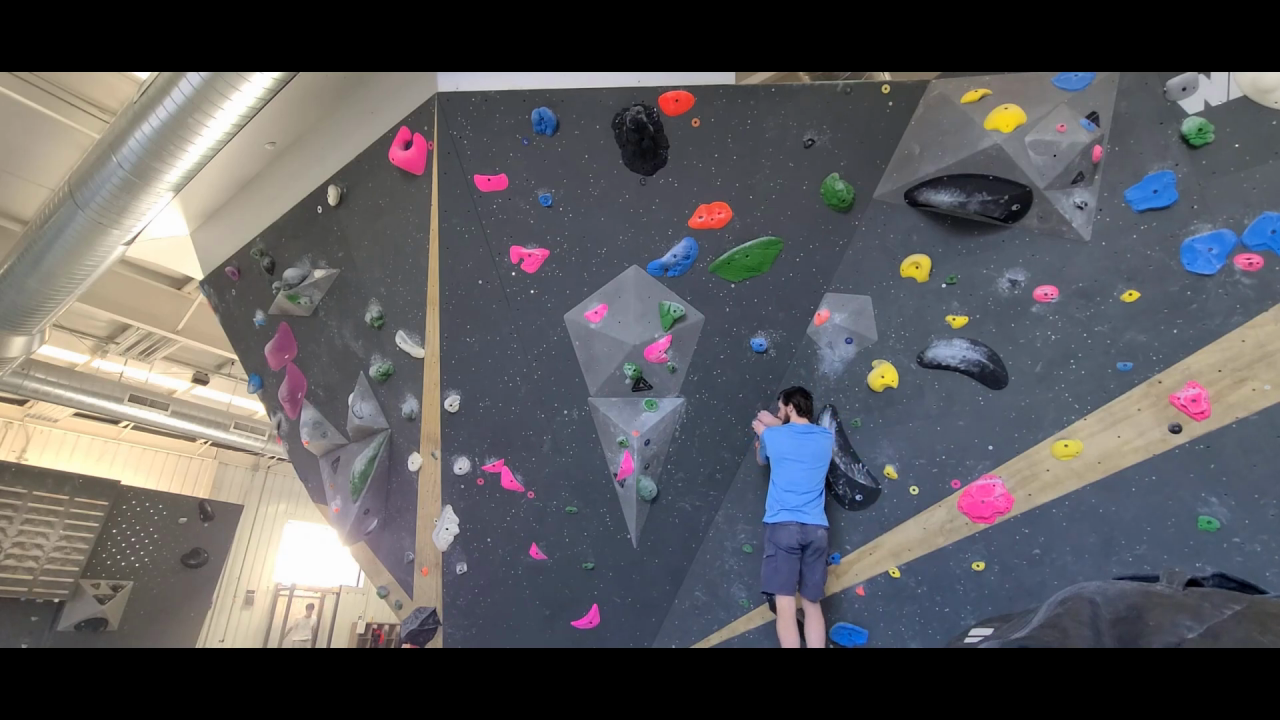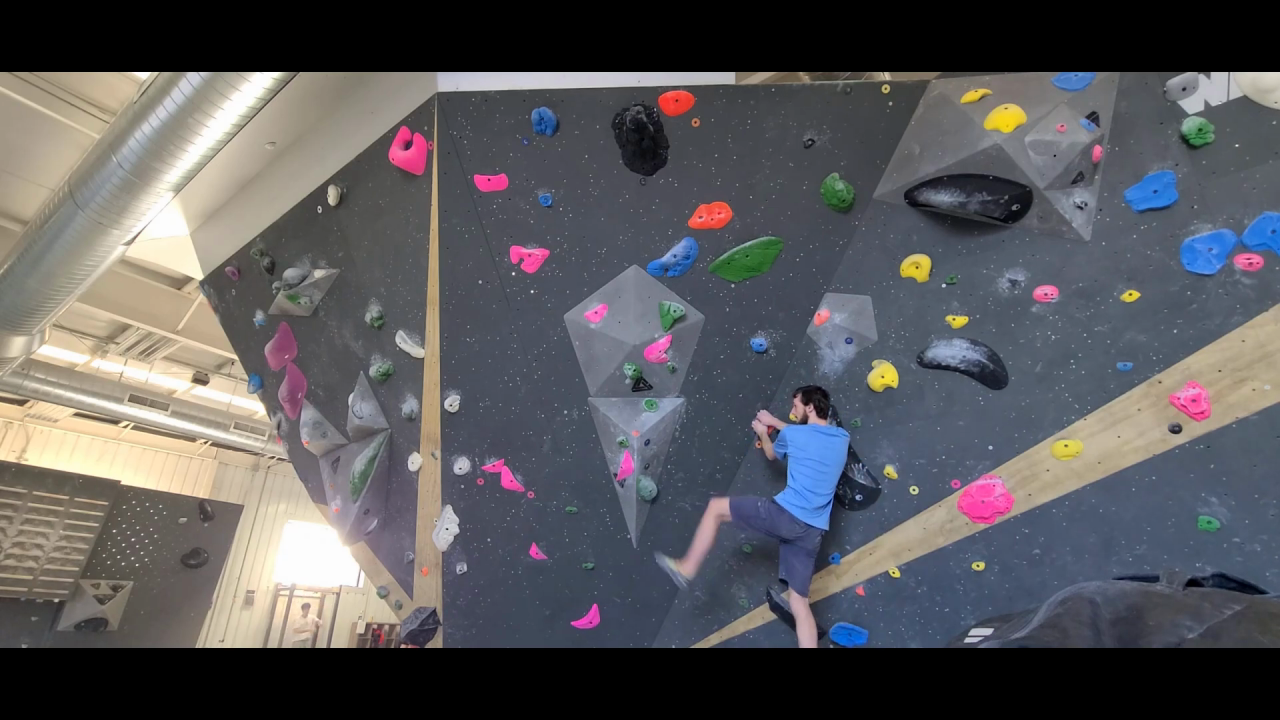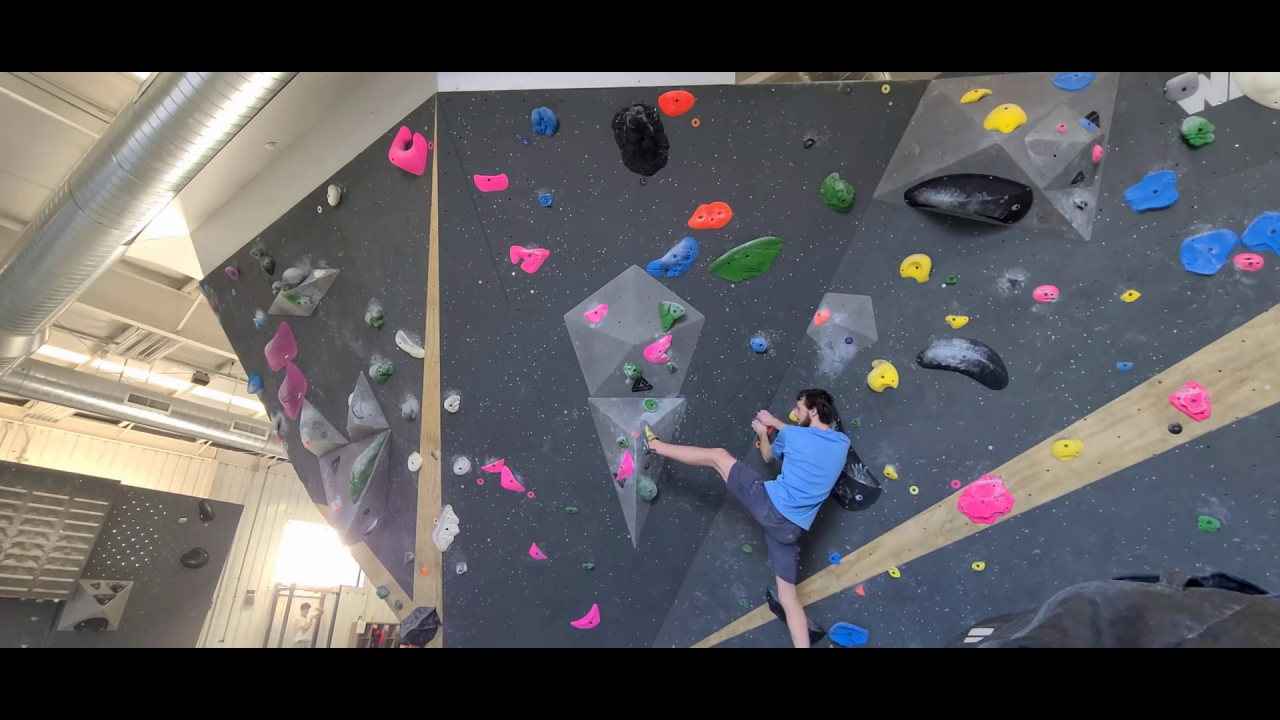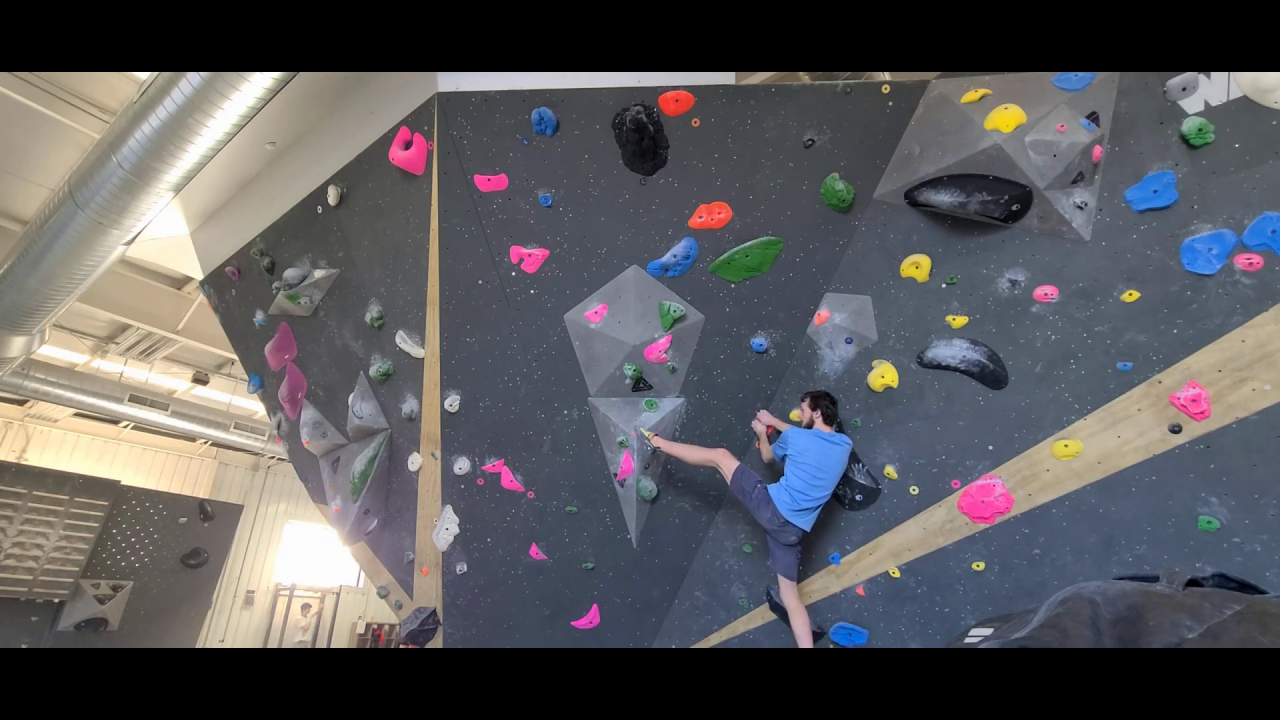
dt=0.4s
person 1, frame 1
left shoulder: (772, 435)
right shoulder: (827, 437)
right wrist: (775, 423)
left hip: (782, 527)
right hip: (816, 530)
left knee: (784, 607)
right knee: (811, 606)
person 1, frame 2
left shoulder: (793, 435)
right shoulder: (842, 438)
left elbow: (771, 454)
left wrist: (762, 434)
right wrist: (776, 424)
left hip: (785, 515)
right hip: (812, 531)
left knee: (716, 507)
right knee: (799, 604)
left ankle: (687, 569)
person 1, frame 3
left shoulder: (791, 435)
right shoulder: (843, 443)
left elbow: (768, 456)
left wrist: (762, 433)
right wrist: (774, 423)
left hip: (769, 505)
right hip: (790, 527)
left knee: (717, 455)
right knee: (788, 597)
left ankle: (657, 446)
person 1, frame 4
left shoulder: (794, 438)
right shoulder: (845, 445)
left elbow: (767, 456)
left wrist: (762, 433)
right wrist: (773, 422)
left hip: (772, 507)
right hip: (792, 528)
left knee: (720, 456)
right knee: (790, 596)
left ankle: (659, 443)
